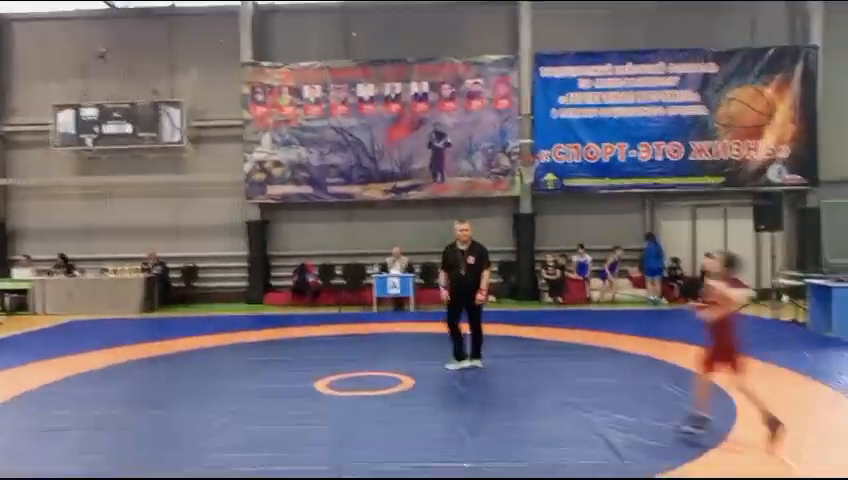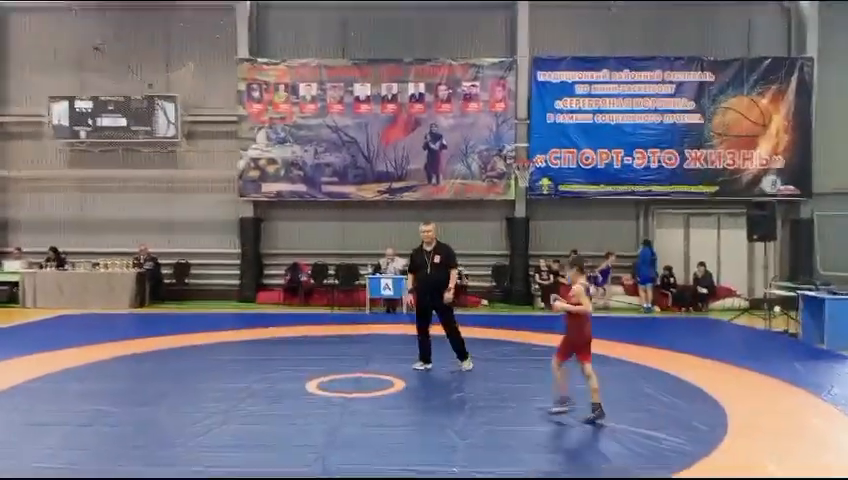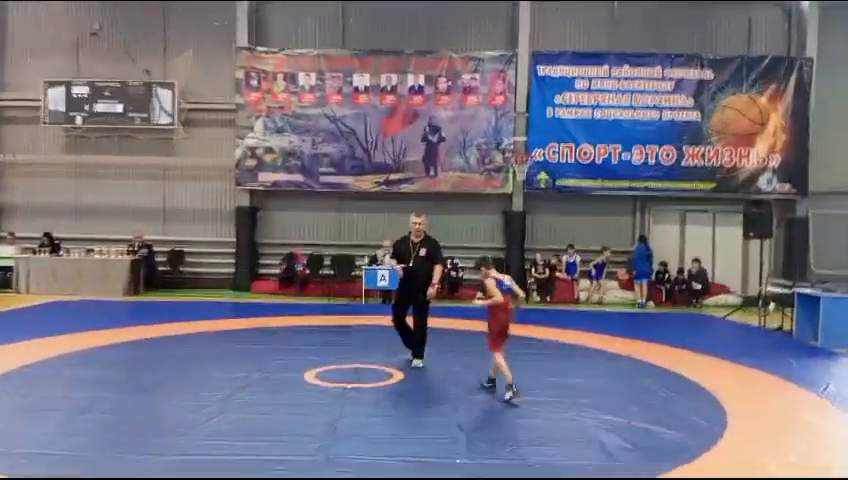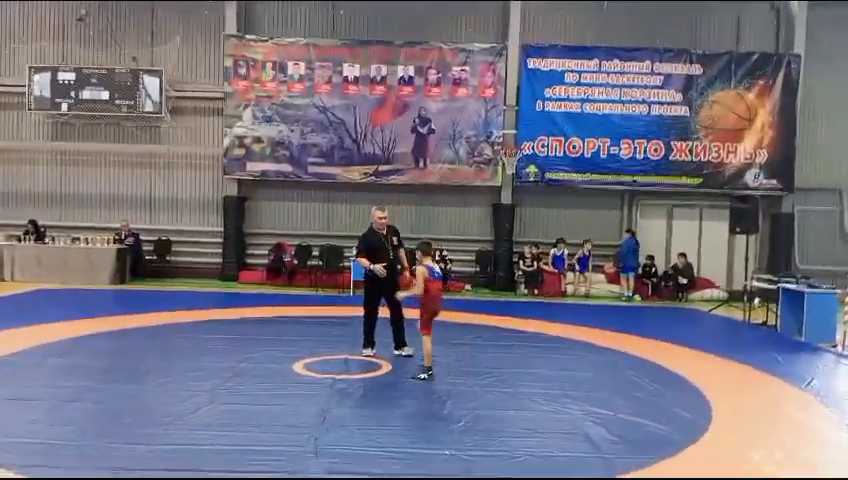
dt=0.7s
person 1, frame 1
left shoulder: (715, 285)
right shoulder: (715, 284)
left elbow: (739, 299)
left wrist: (716, 314)
right wrist: (705, 307)
left hip: (720, 341)
right hip: (728, 339)
left knee: (703, 377)
right knee: (741, 383)
left ankle: (699, 420)
right ankle: (771, 421)
person 1, frame 2
left shoulder: (576, 288)
right shoulder: (584, 285)
left elbow: (588, 309)
left wrist: (565, 306)
right wrist: (561, 300)
left hip: (574, 333)
right hip: (585, 333)
left knee: (556, 363)
right knee: (587, 370)
left ankle: (564, 399)
right ankle: (597, 408)
person 1, frame 3
left shoulder: (489, 281)
right shoulder: (507, 278)
left elbow: (499, 299)
right elbow: (521, 295)
left wrist: (482, 302)
right wrist: (511, 305)
left hip: (496, 320)
right hip: (506, 319)
left knee: (497, 354)
right knee: (498, 351)
left ankle: (510, 386)
right ankle: (491, 381)
person 1, frame 4
left shoulder: (420, 269)
right shoulder: (437, 267)
left elbow: (419, 291)
left wrist: (404, 294)
left hip: (428, 305)
right hip: (437, 304)
left knee: (426, 336)
right knee: (423, 328)
left ankle: (428, 370)
right ankle: (428, 362)
person 2, frame 1
left shoulder: (479, 249)
right shoulder: (449, 250)
left elbow: (486, 271)
right elbow: (444, 271)
left wrist: (482, 291)
right wrist: (443, 288)
left hip: (473, 294)
right hip: (455, 294)
left knee: (475, 326)
right knee: (452, 324)
left ankle: (476, 357)
right ankle: (460, 358)
person 2, frame 2
left shoulder: (445, 250)
right shoulder: (416, 253)
left elbow: (454, 270)
right elbow: (411, 274)
left wrist: (450, 289)
right wrist: (409, 292)
left hip: (441, 296)
right hip: (422, 296)
left knee: (450, 327)
right knee: (422, 329)
left ankle: (465, 358)
right ankle: (424, 360)
person 2, frame 3
left shoulder: (432, 244)
right shoulder: (401, 242)
left elbow: (438, 265)
right elbow: (393, 259)
left wrist: (434, 285)
right wrist: (396, 266)
left hip: (422, 289)
right hip: (404, 287)
left knee: (420, 323)
right knee: (397, 318)
left ankle: (418, 356)
right ankle: (414, 347)
person 2, frame 4
left shoulder: (393, 231)
right shoulder: (367, 237)
left elbow: (400, 250)
right elbow: (360, 258)
left wrist: (405, 268)
right wrist: (372, 267)
left hip: (392, 278)
right hip: (374, 280)
left knee: (397, 312)
right knee: (371, 313)
left ankle: (401, 345)
right ankle: (368, 346)
